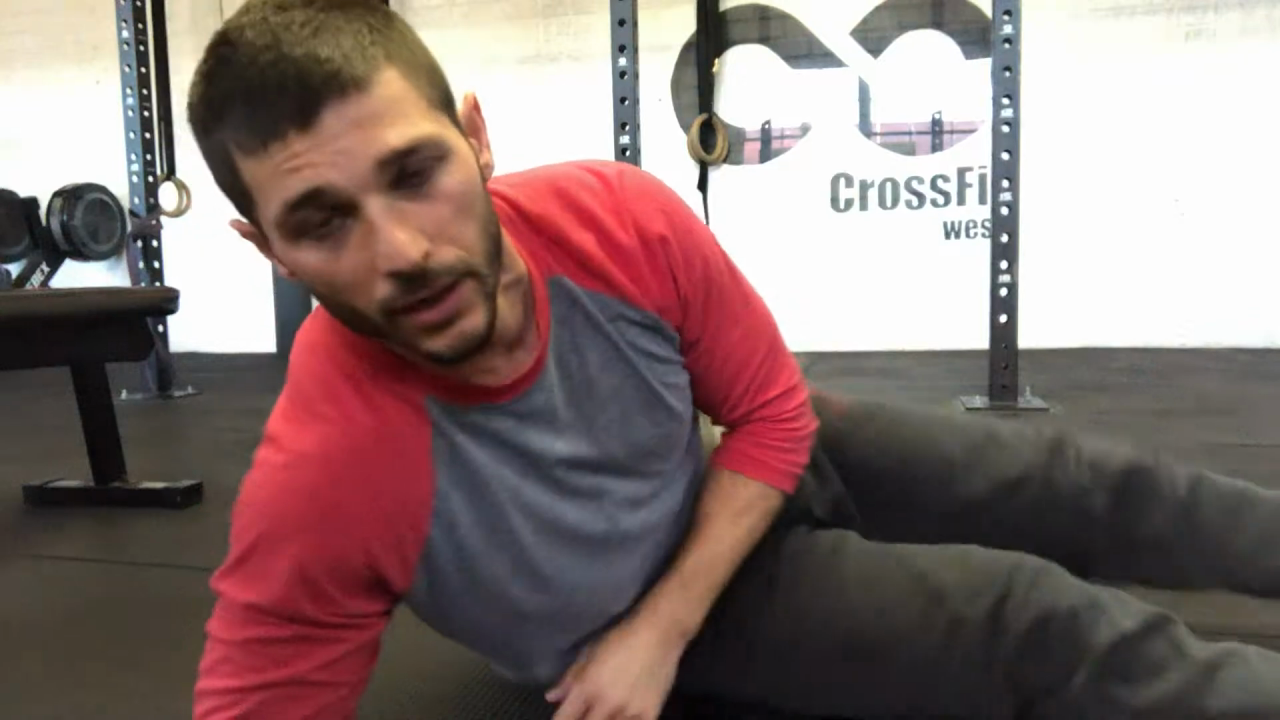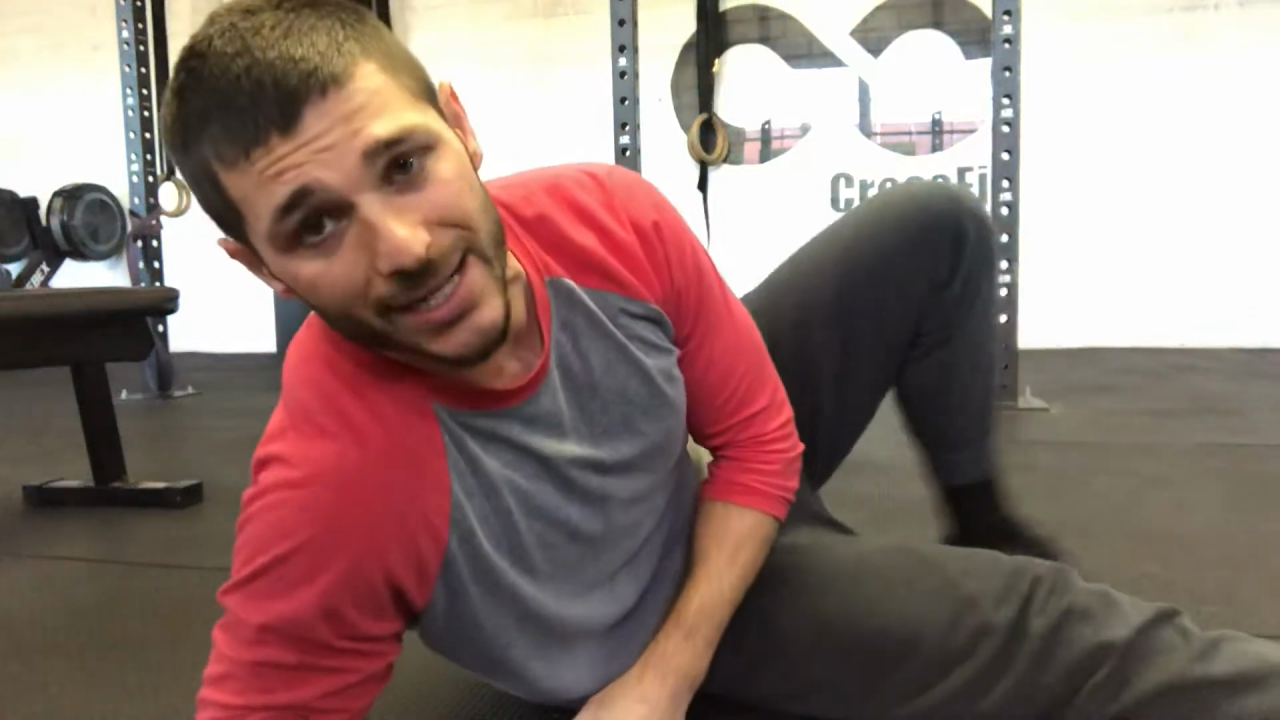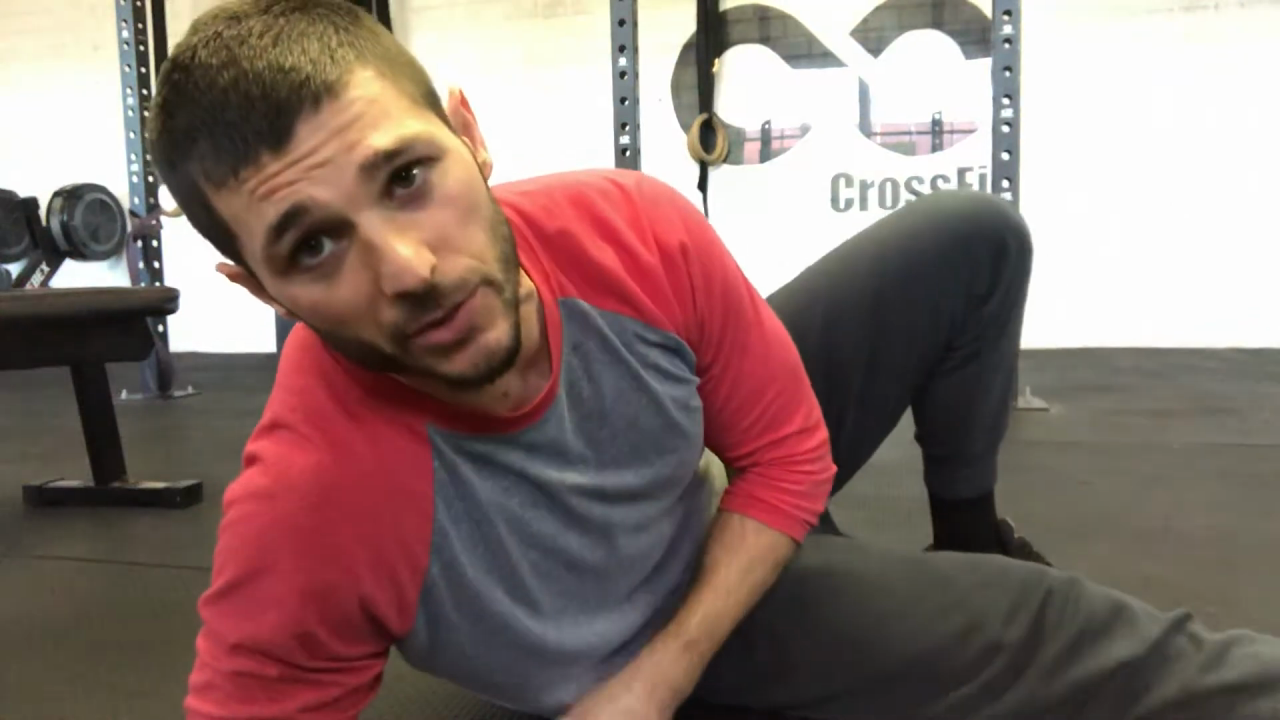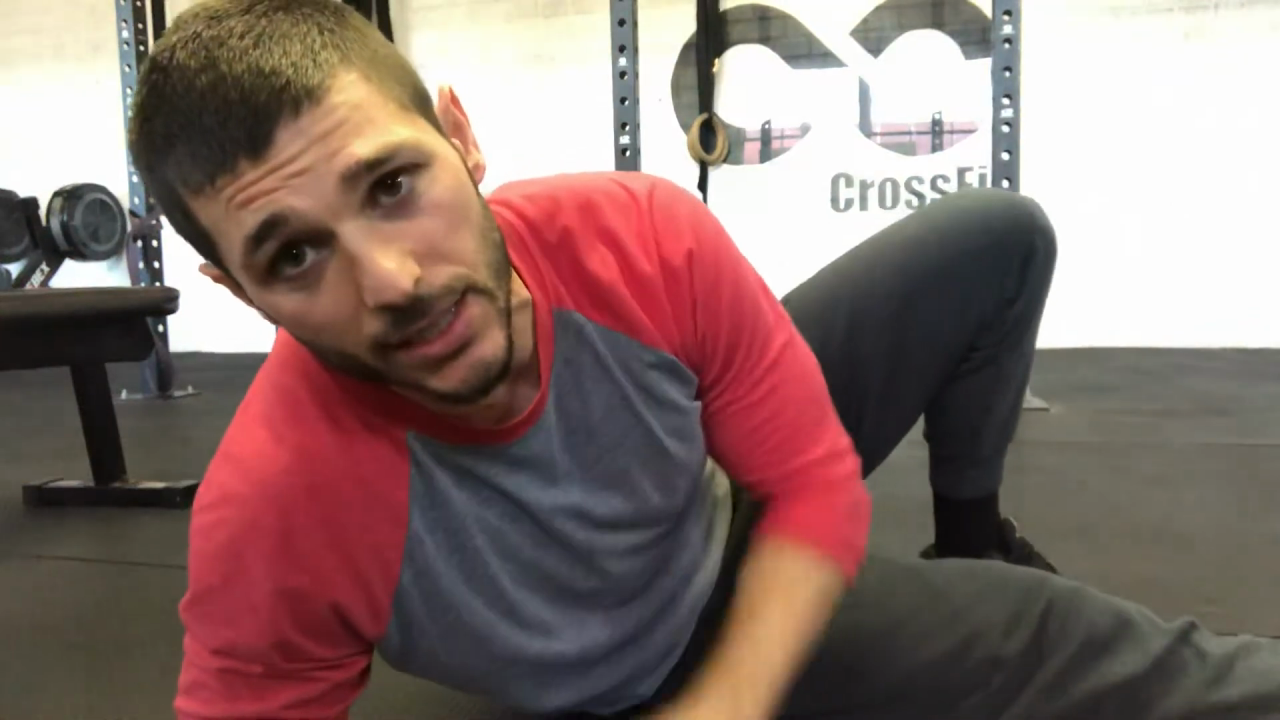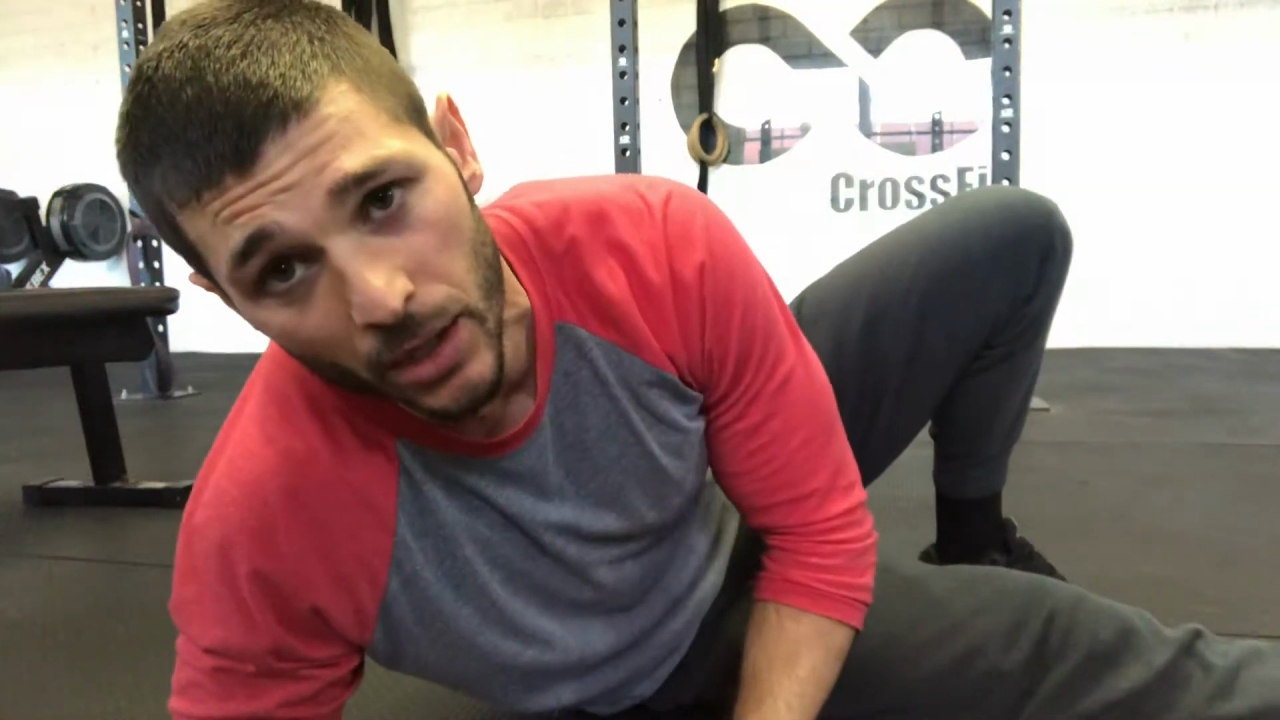
dt=0.5s
person 1, frame 1
left shoulder: (618, 216)
right shoulder: (316, 485)
left elbow: (774, 418)
left wrist: (659, 629)
left hip: (756, 467)
right hip: (687, 611)
left knee: (1087, 486)
right knee: (1037, 628)
person 1, frame 2
left shoulder: (606, 216)
right shoulder: (322, 492)
left elbow: (757, 443)
left hip: (723, 501)
right hip: (657, 609)
left knee: (932, 226)
left ankle: (980, 524)
person 1, frame 3
left shoulder: (634, 229)
right shoulder: (301, 509)
left elbow: (789, 457)
left hip: (741, 532)
right hip: (623, 629)
left knee: (973, 239)
left ankle: (968, 538)
person 1, frame 4
left shoulder: (642, 235)
right shoulder: (272, 517)
left elbow: (816, 482)
left hip: (746, 531)
left knee: (1001, 238)
left ankle: (971, 536)
person 1, frame 5
left shoulder: (661, 246)
right shoulder: (260, 528)
left elbow: (823, 536)
left hip: (767, 534)
left knee: (1013, 237)
left ankle: (974, 545)
